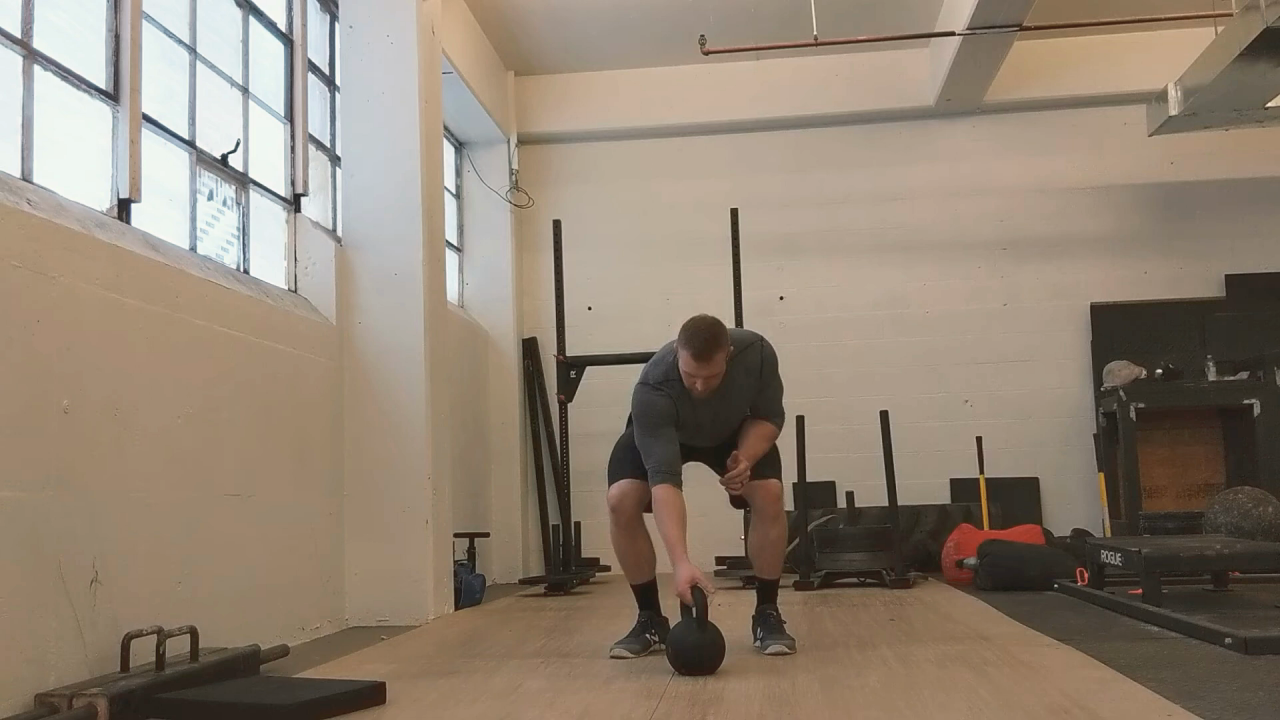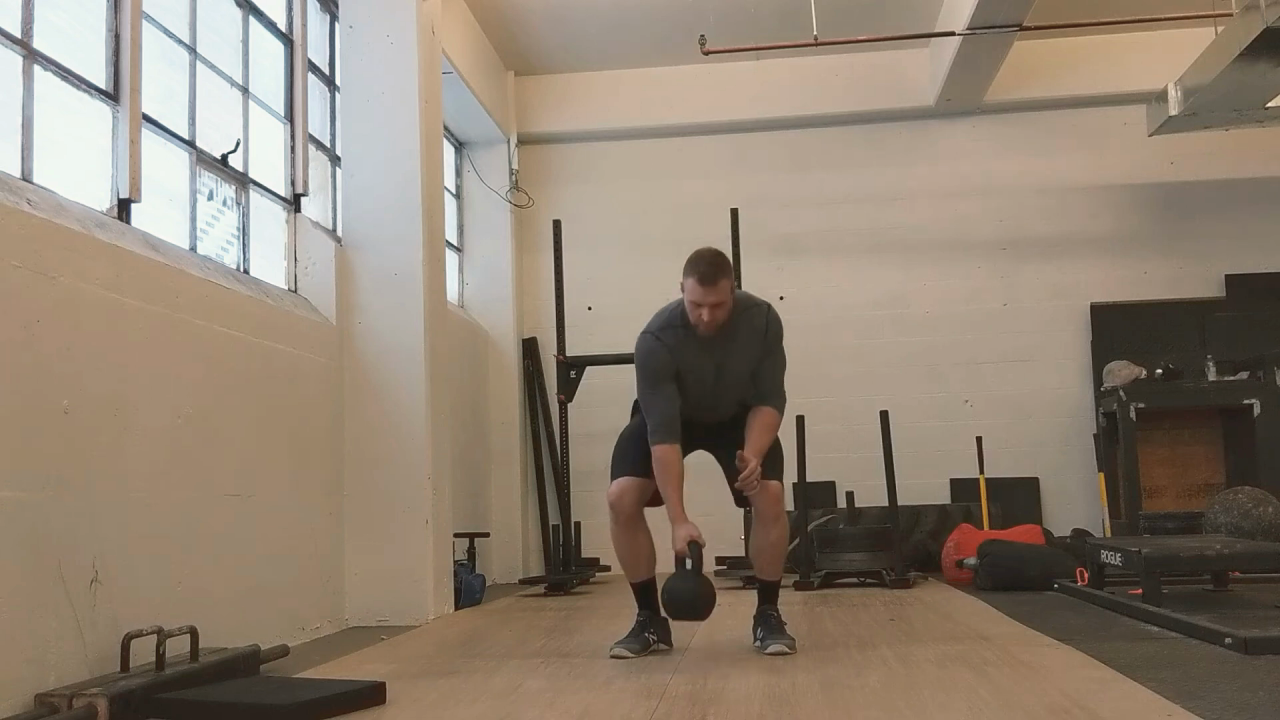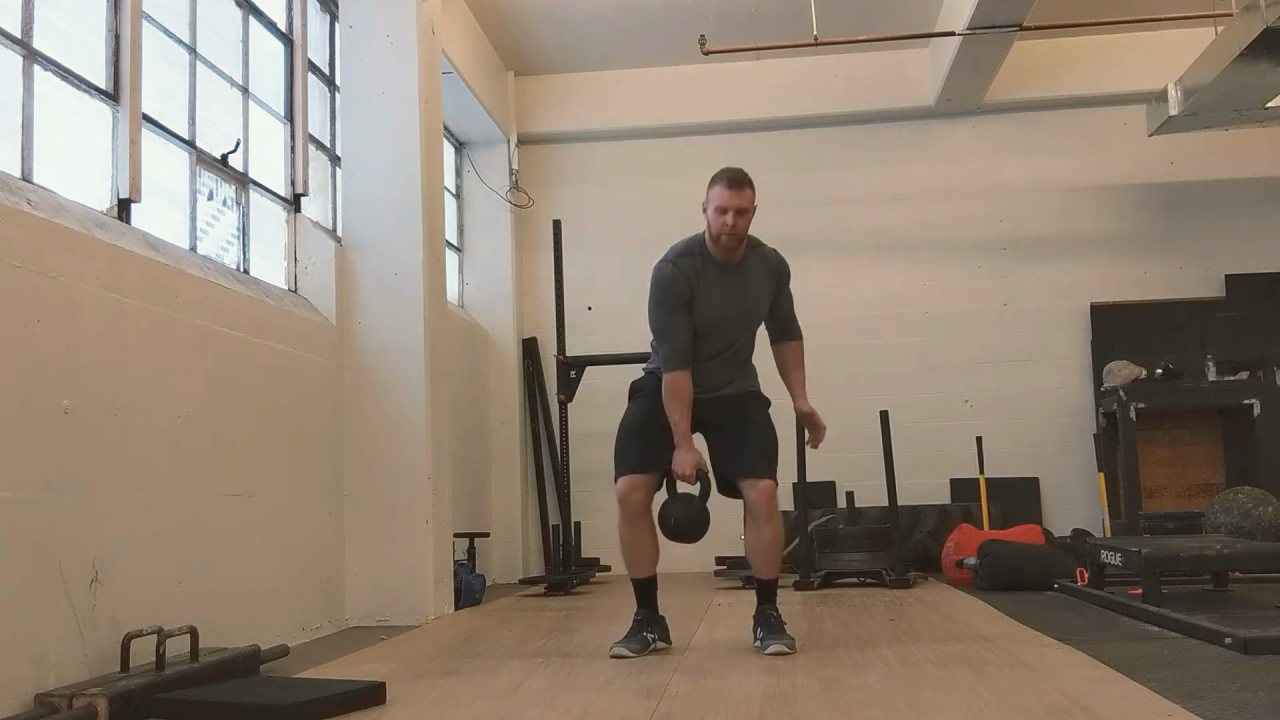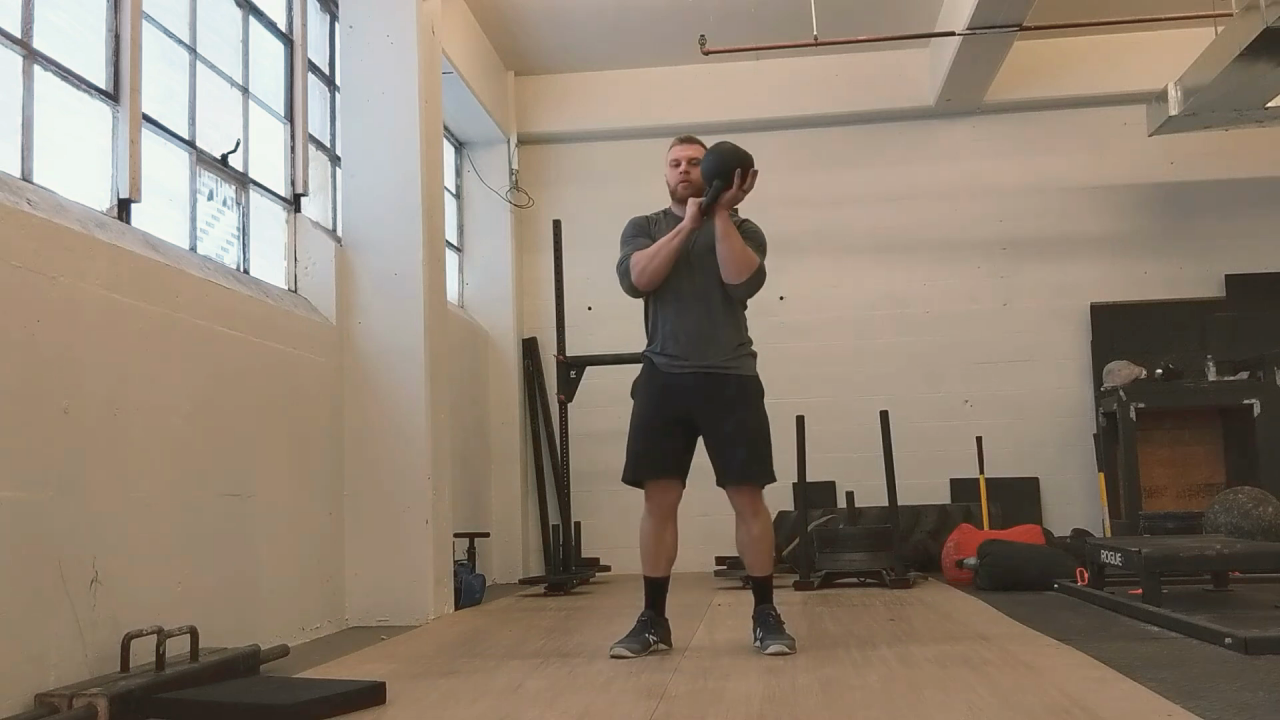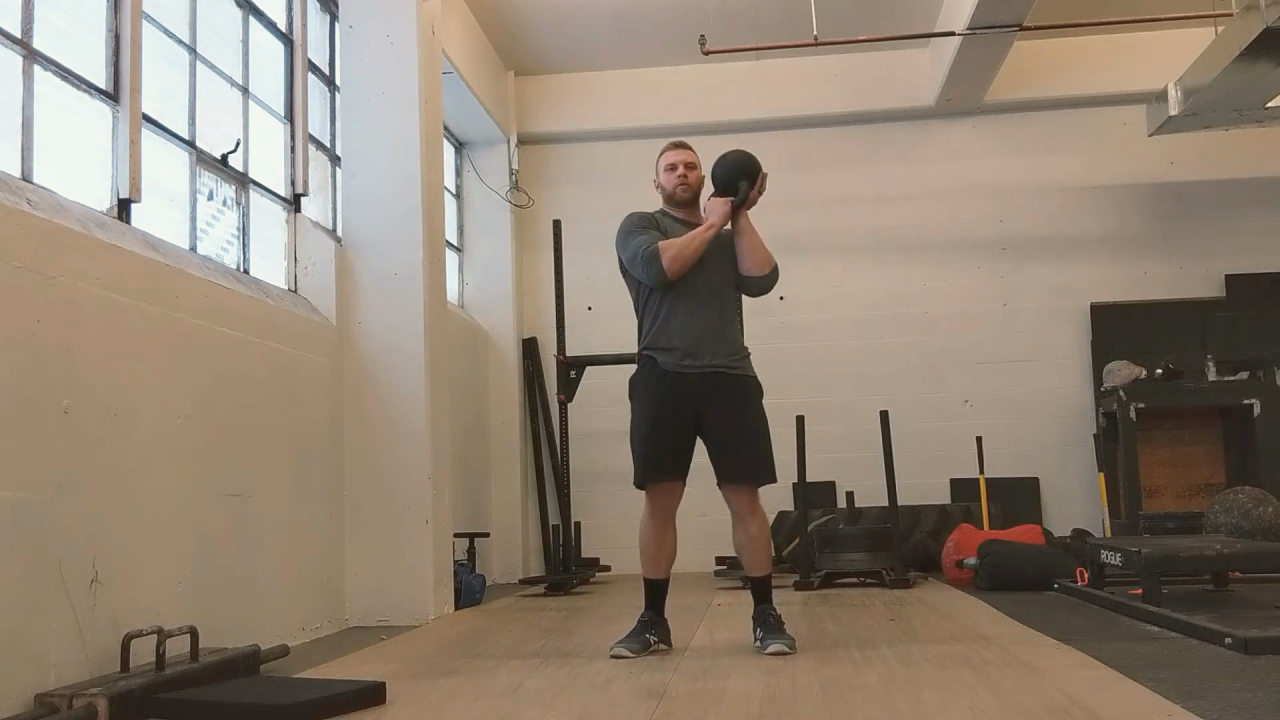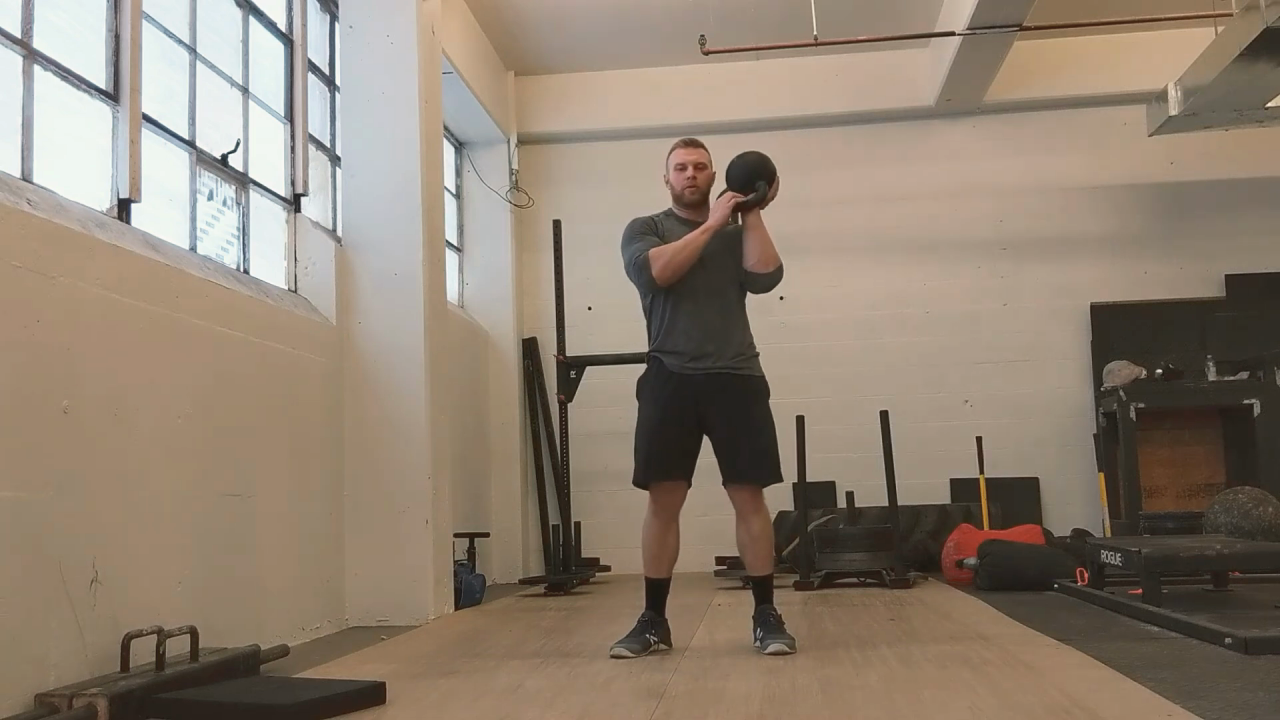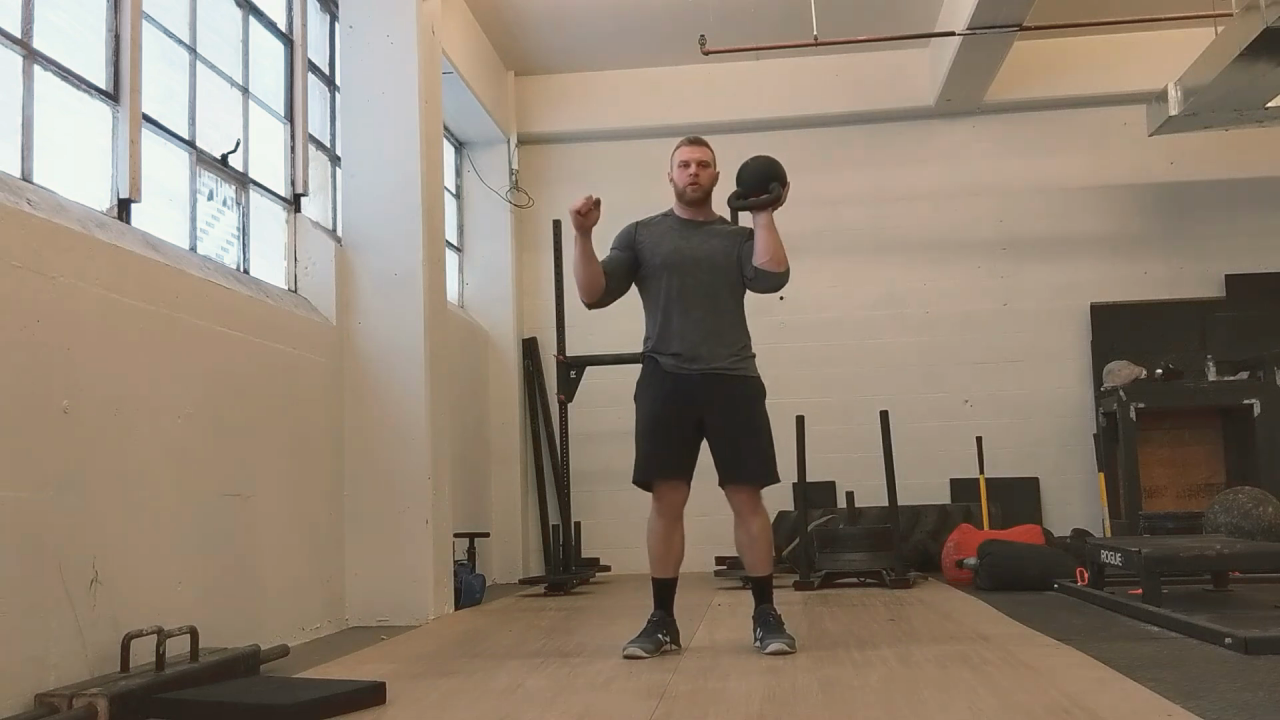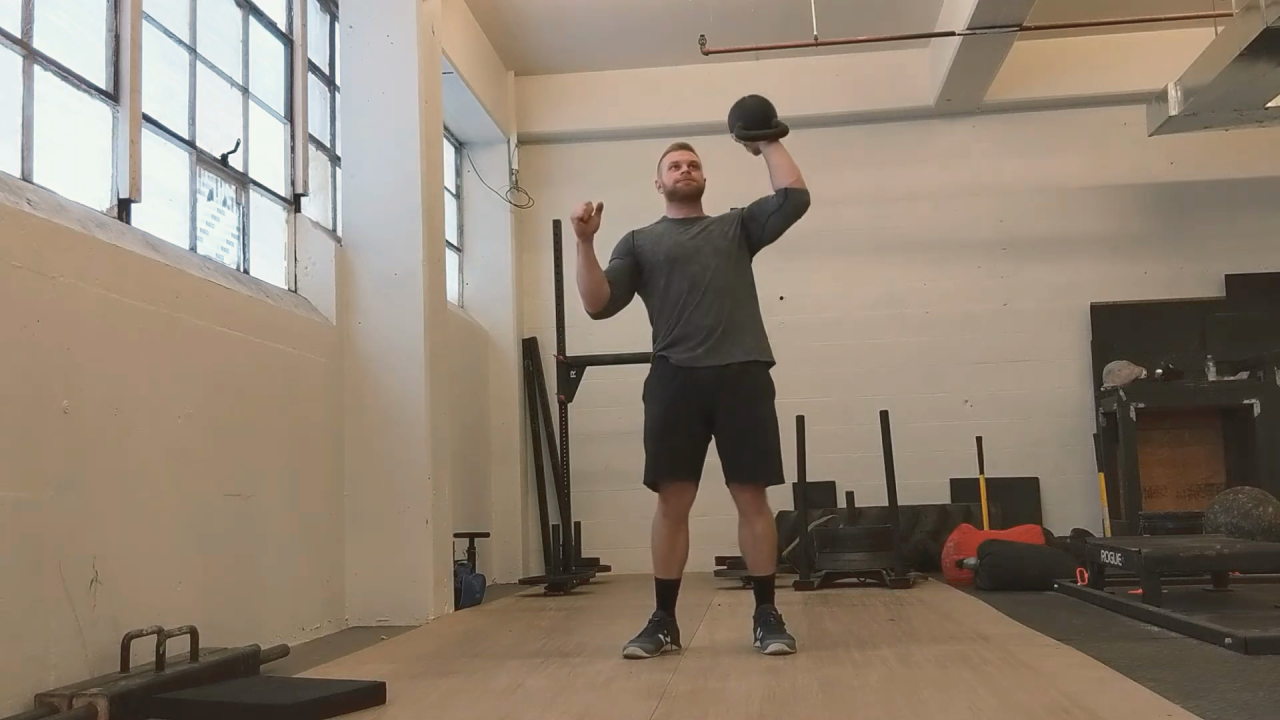
dt=0.7s
person 1, frame 1
left shoulder: (756, 353)
right shoulder: (652, 388)
left elbow: (770, 416)
right elbow: (664, 480)
left wrist: (746, 457)
right wrist: (681, 561)
left hip: (734, 430)
right hip: (661, 433)
left knee: (769, 493)
right knee: (621, 500)
left ankle: (767, 615)
right ankle: (650, 620)
person 1, frame 2
left shoulder: (762, 319)
right shoulder: (656, 339)
left elbow: (770, 399)
right elbow: (663, 433)
left wrist: (753, 454)
right wrist: (679, 520)
left hip: (737, 416)
right hip: (665, 413)
left knee: (769, 495)
right knee: (622, 497)
left ankle: (768, 616)
right ankle: (650, 620)
person 1, frame 3
left shoulder: (771, 266)
right shoulder: (674, 269)
left elbow: (785, 333)
right elbow: (674, 362)
left wrist: (800, 399)
right wrist: (682, 445)
left hip: (736, 393)
right hip: (666, 388)
left knee: (762, 495)
right knee: (630, 492)
left ankle: (767, 617)
right ankle: (648, 620)
person 1, frame 4
left shoulder: (742, 229)
right shoulder: (644, 227)
left elbow: (743, 282)
right elbow: (636, 279)
left wrist: (720, 215)
right wrist: (686, 224)
left hip: (730, 379)
right hip: (663, 379)
left knee: (748, 497)
right knee: (659, 499)
left ankle: (765, 615)
right ankle: (653, 620)
person 1, frame 5
left shoulder: (730, 237)
right shoulder: (638, 226)
left elbow: (761, 280)
right elbow: (660, 266)
left wrist: (741, 217)
right wrist: (711, 224)
left hip: (728, 378)
right hip: (663, 378)
left knee: (745, 497)
right knee: (659, 499)
left ankle: (765, 614)
right ankle: (653, 620)
person 1, frame 6
left shoulder: (738, 234)
right shoulder: (644, 228)
left elbow: (765, 277)
right elbow: (654, 272)
left wrist: (752, 214)
right wrist: (710, 225)
left hip: (736, 379)
right hip: (670, 380)
left knee: (749, 496)
right knee: (662, 499)
left ankle: (765, 614)
right ankle: (654, 619)
person 1, frame 7
left shoulder: (739, 237)
right shoulder: (641, 234)
left elbow: (772, 277)
right elbow: (594, 294)
left wrist: (764, 214)
right wrist: (583, 236)
left hip: (732, 380)
right hip: (666, 381)
left knee: (748, 497)
right knee: (666, 499)
left ankle: (766, 614)
right ankle: (662, 620)
person 1, frame 8
left shoulder: (736, 225)
right shoulder: (639, 242)
left elbow: (795, 198)
right elbow: (598, 304)
left wrist: (769, 146)
right wrist: (585, 243)
left hip: (742, 375)
right hip: (676, 380)
left knee: (752, 496)
right knee: (672, 500)
left ankle: (766, 614)
right ankle: (663, 620)
